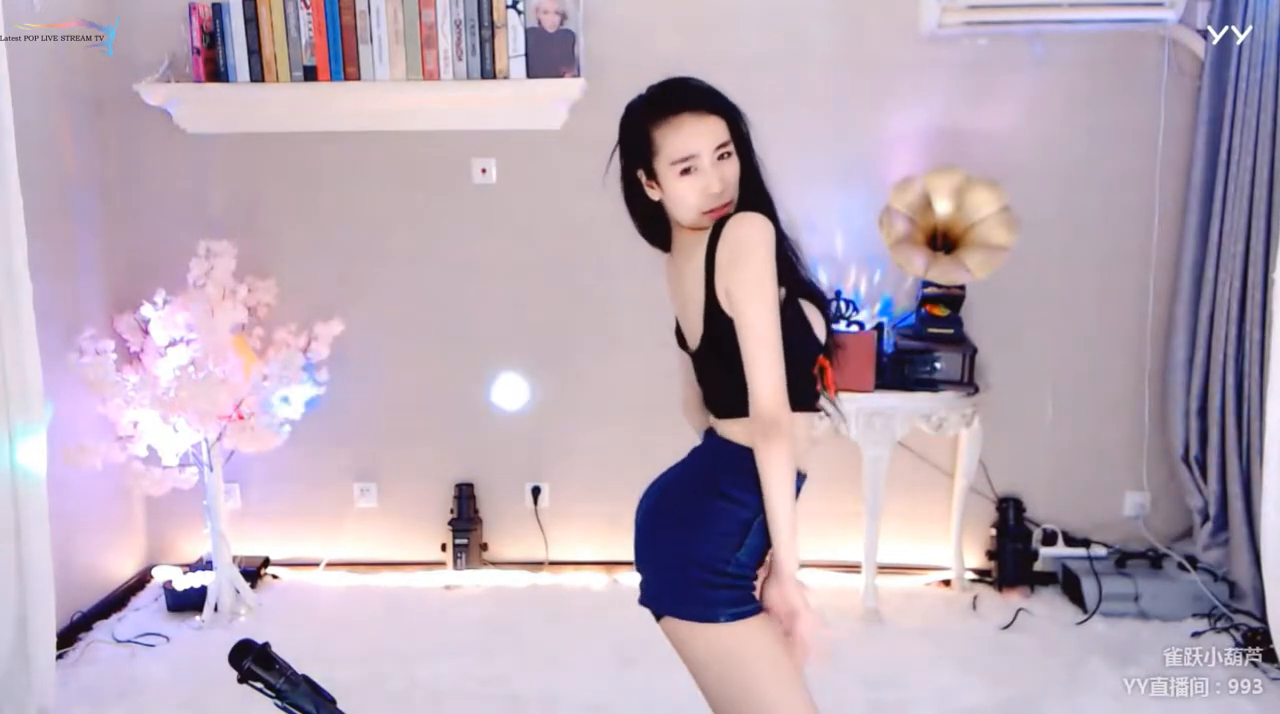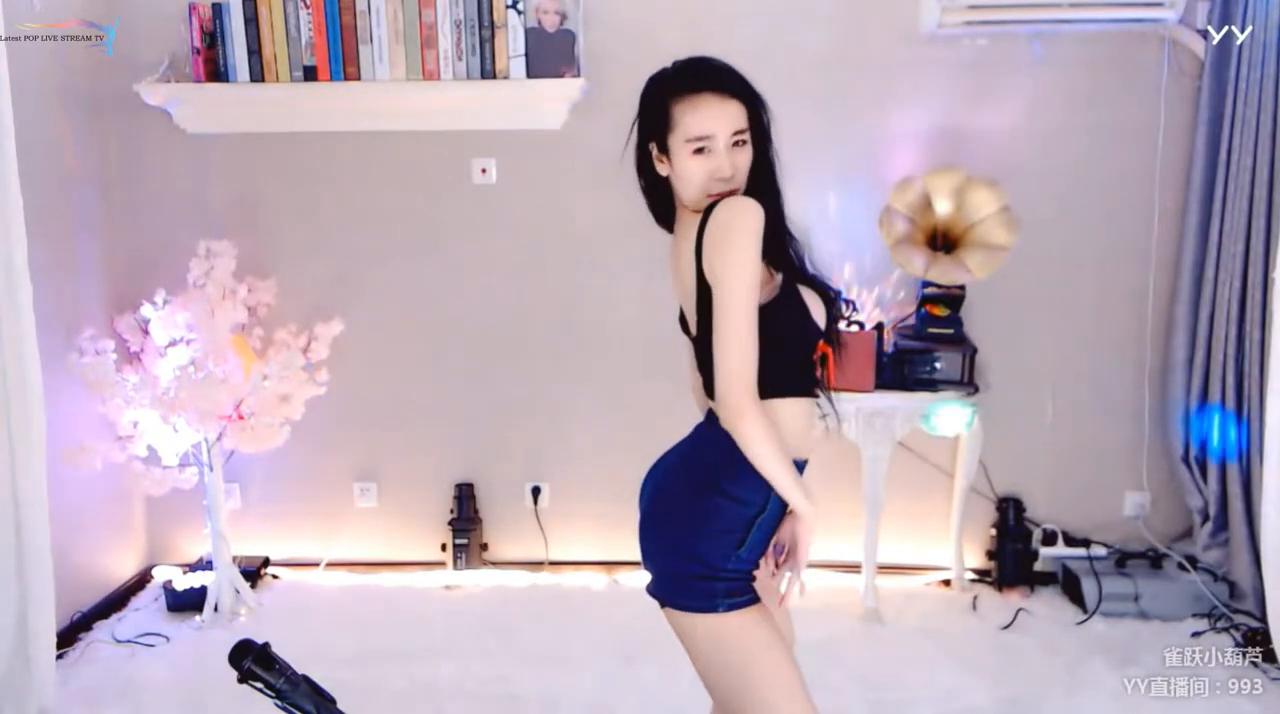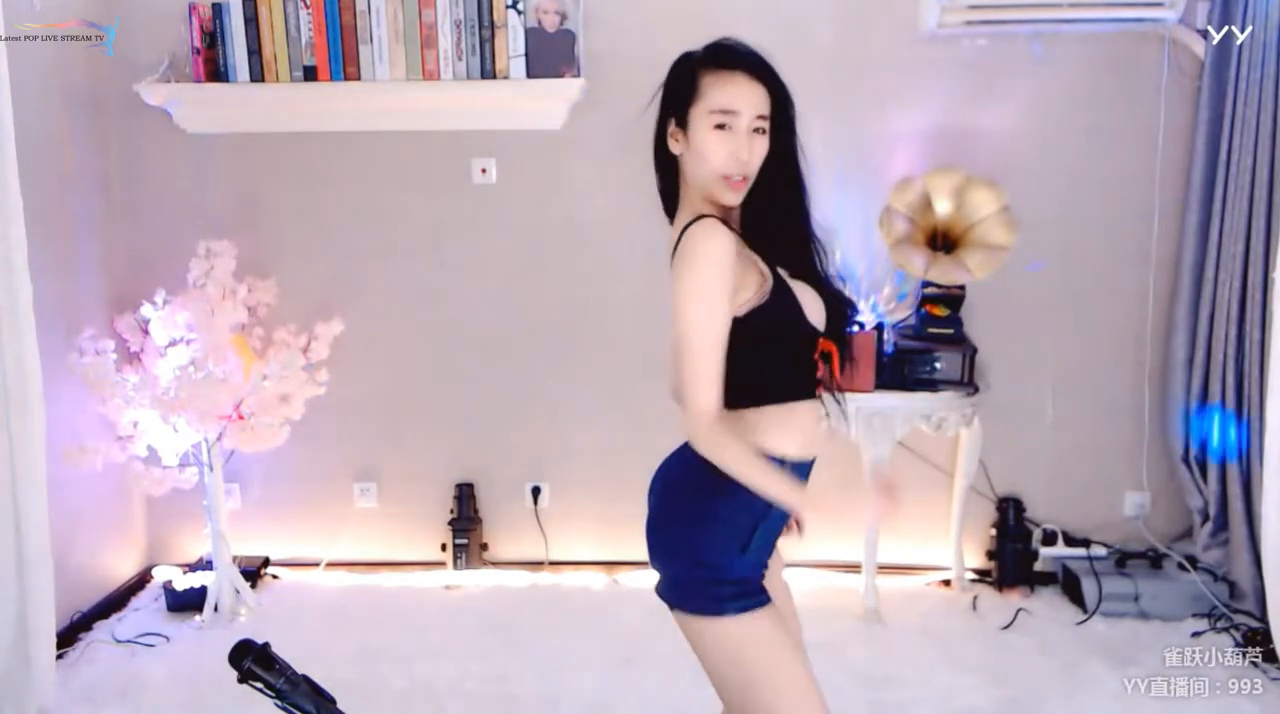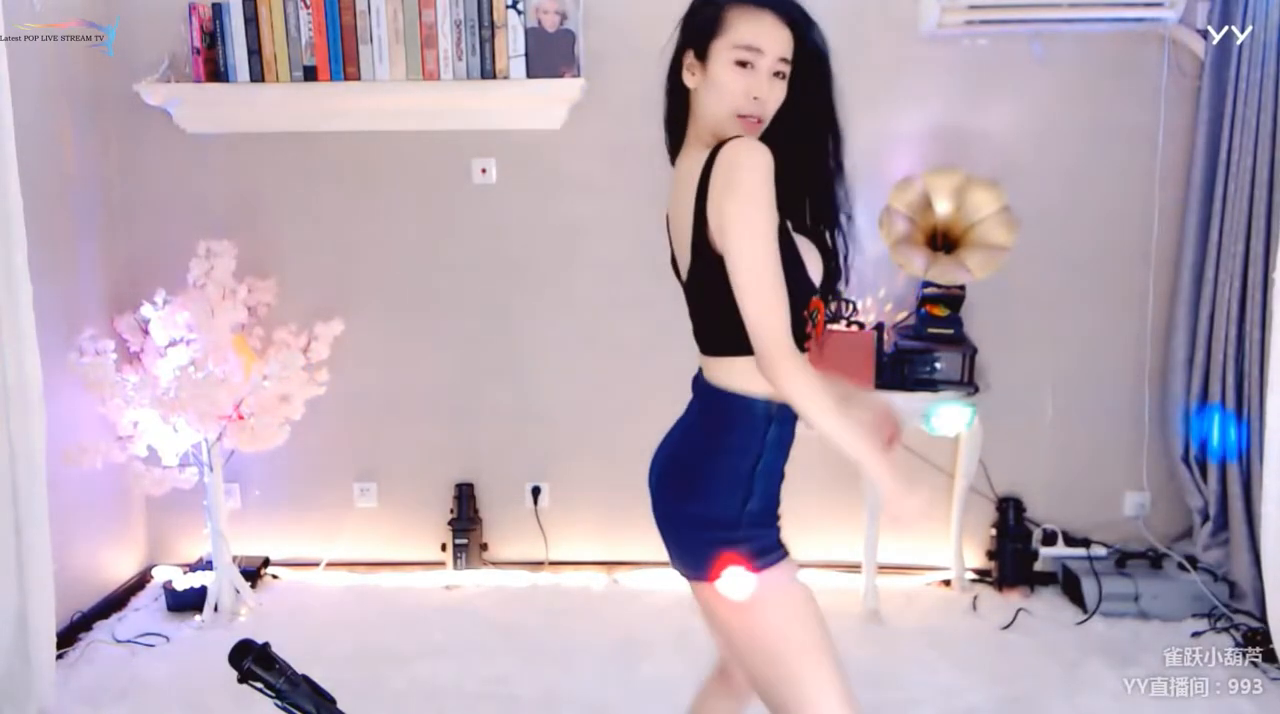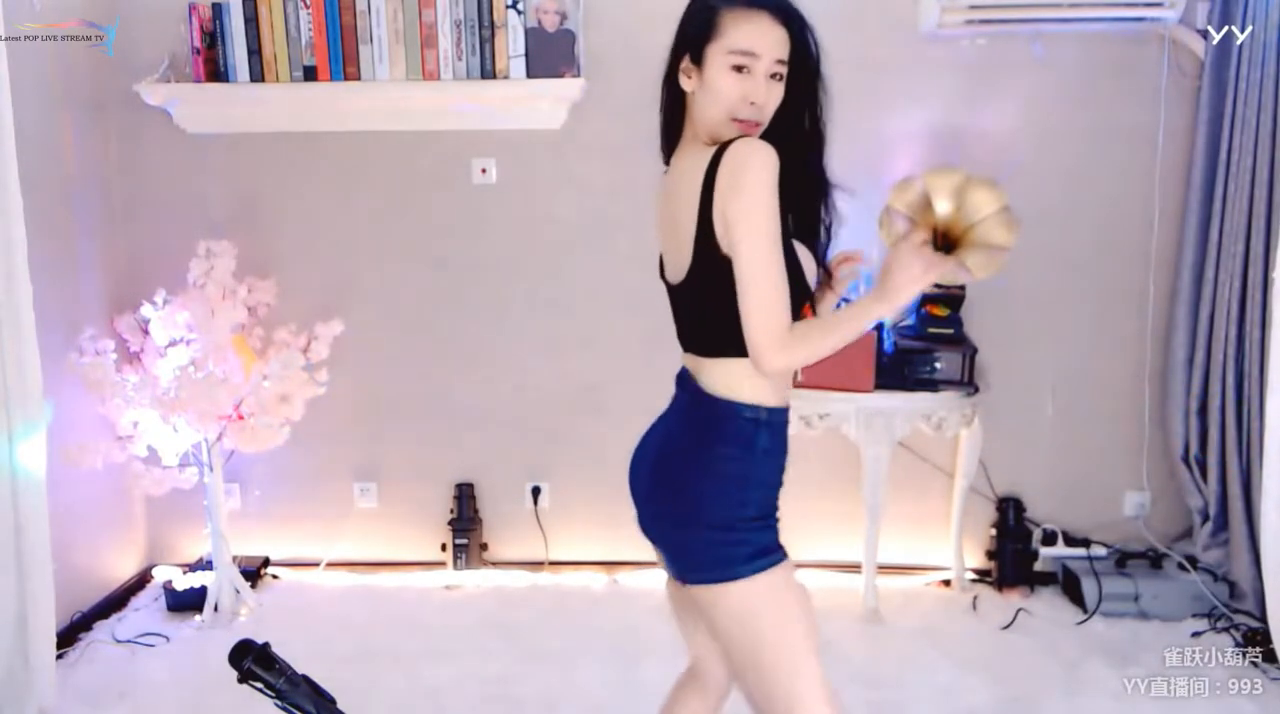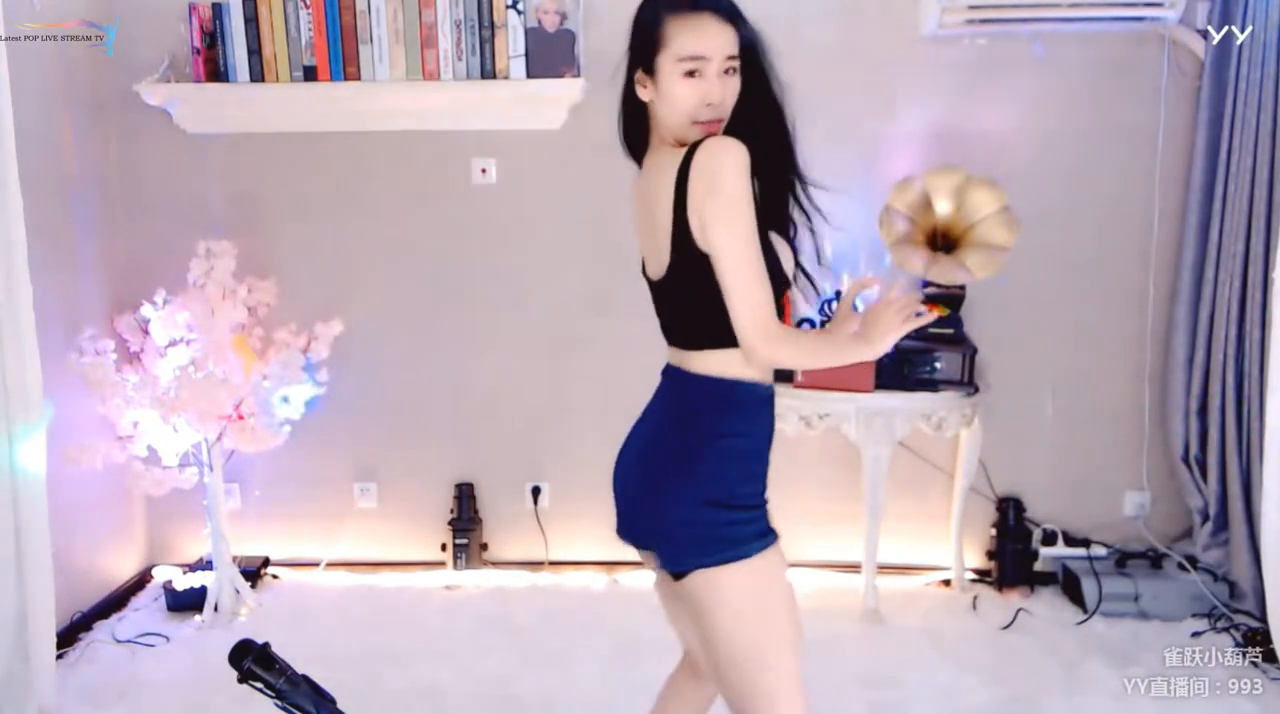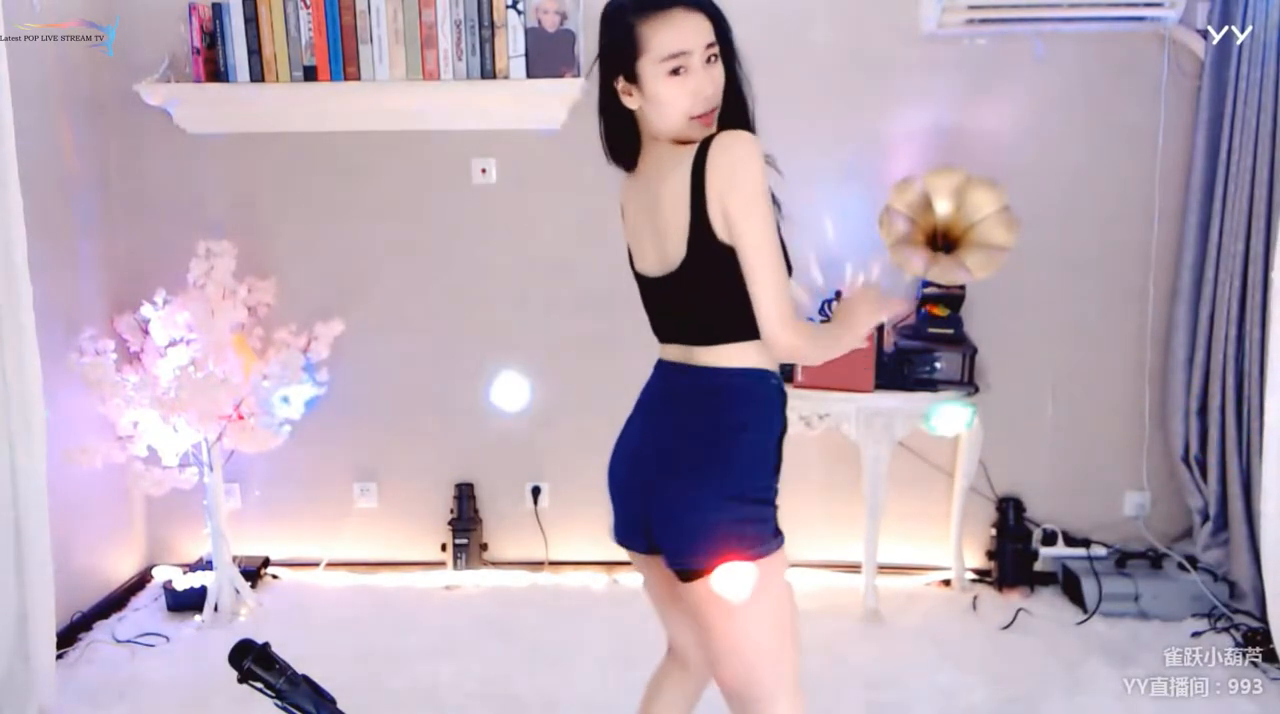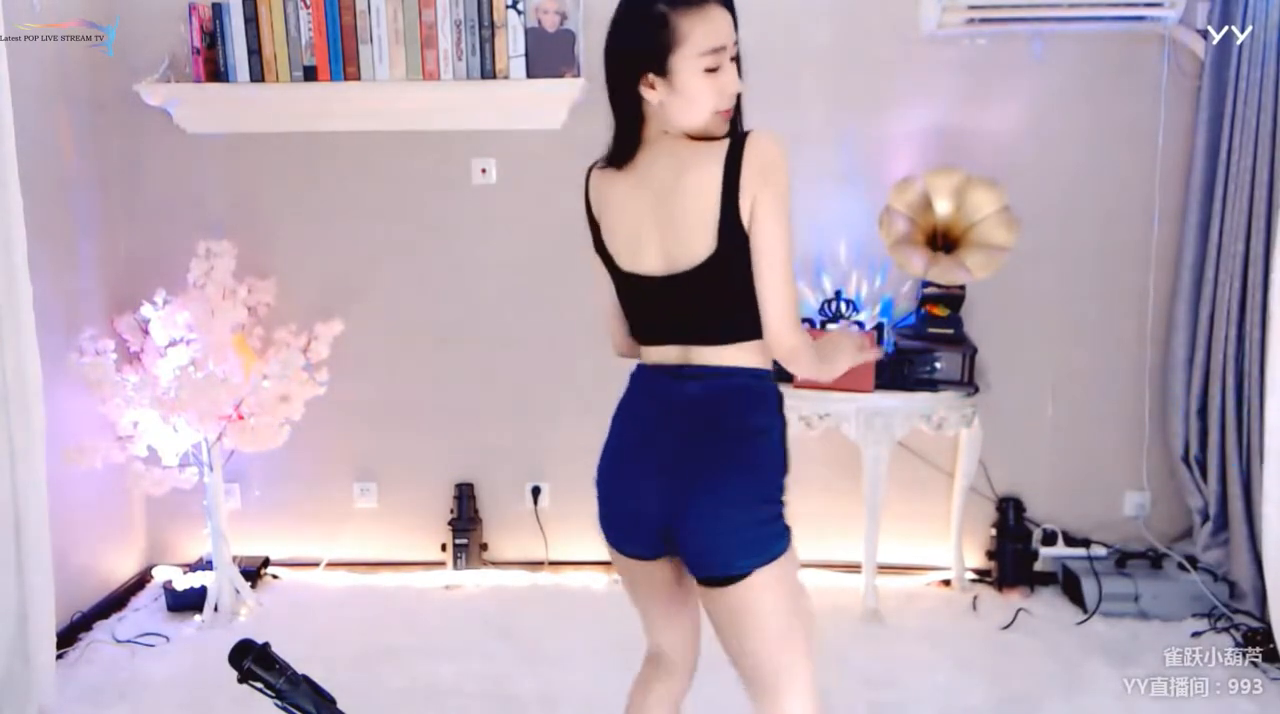
dt=0.4s
person 1, frame 1
left shoulder: (687, 259)
right shoulder: (747, 232)
right elbow: (771, 416)
right wrist: (786, 565)
left hip: (698, 511)
right hip: (708, 537)
person 1, frame 2
left shoulder: (695, 235)
right shoulder: (739, 218)
right elbow: (738, 402)
left wrist: (775, 510)
right wrist: (803, 507)
left hip: (707, 497)
right hip: (709, 522)
person 1, frame 3
left shoulder: (735, 232)
right shoulder: (710, 242)
right elbow: (704, 422)
right wrist: (802, 499)
left hip: (726, 512)
right hip: (716, 526)
person 1, frame 4
left shoulder: (692, 171)
right shoulder: (743, 161)
right elbow: (777, 356)
left wrist: (846, 406)
right wrist: (862, 447)
left hip: (703, 459)
right hip: (725, 478)
person 1, frame 5
left shoulder: (681, 172)
right shoulder: (750, 161)
right elbow: (773, 350)
left wrist: (826, 288)
right wrist: (886, 297)
left hip: (678, 456)
right hip: (719, 477)
person 1, frame 6
left shoulder: (652, 174)
right shoulder: (721, 158)
right elbow: (761, 340)
left wrist: (828, 332)
right wrist: (862, 340)
left hip: (660, 452)
right hip: (706, 471)
person 1, frame 7
left shoulder: (634, 183)
right shoulder: (731, 154)
right elbow: (783, 337)
left wrist: (822, 328)
right wrist: (850, 327)
left hip: (650, 450)
right hip: (719, 468)
person 1, frame 8
left shoulder: (598, 186)
right shoulder: (754, 157)
right elbow: (785, 342)
right wrist: (828, 358)
left hip: (636, 449)
right hip: (726, 460)
